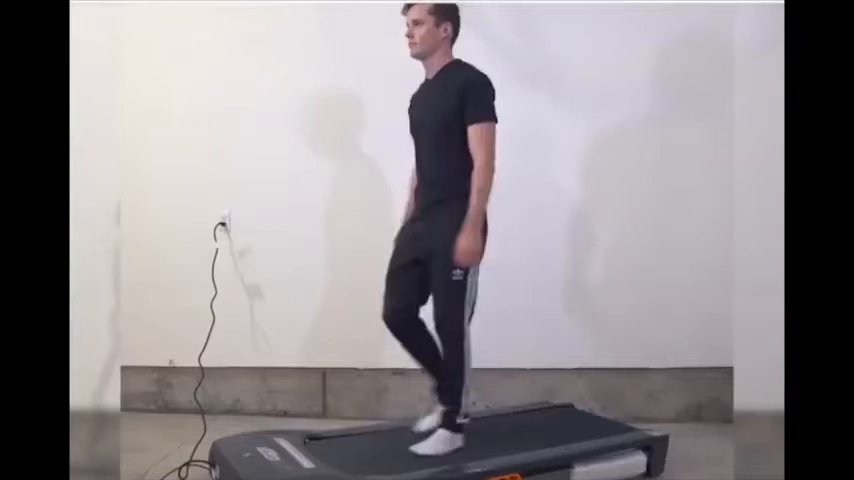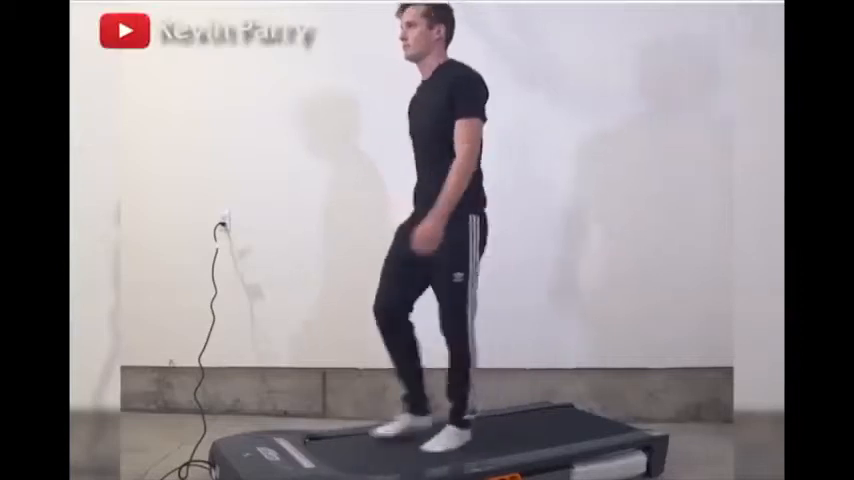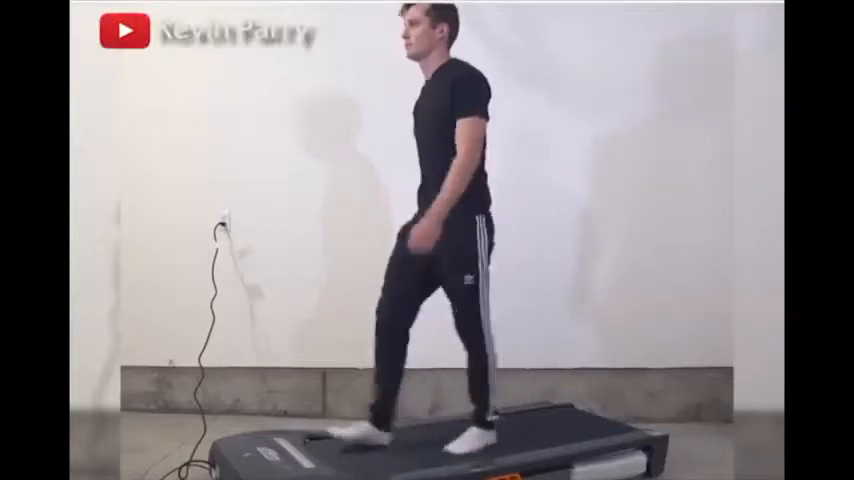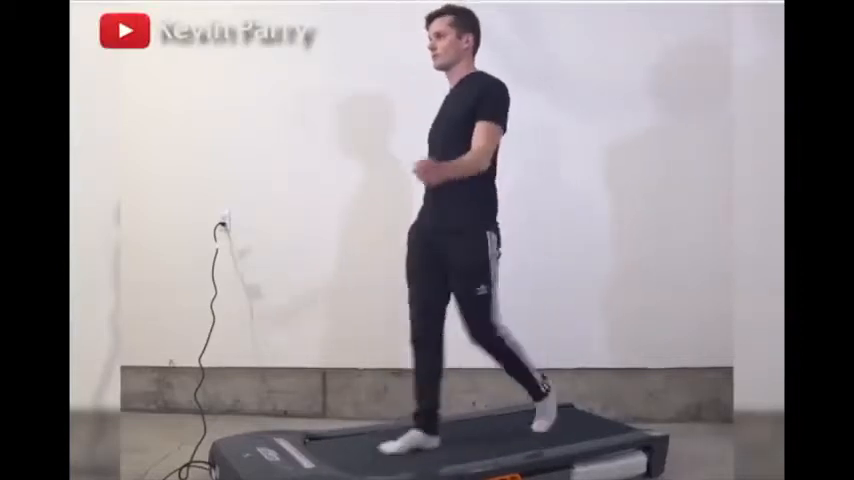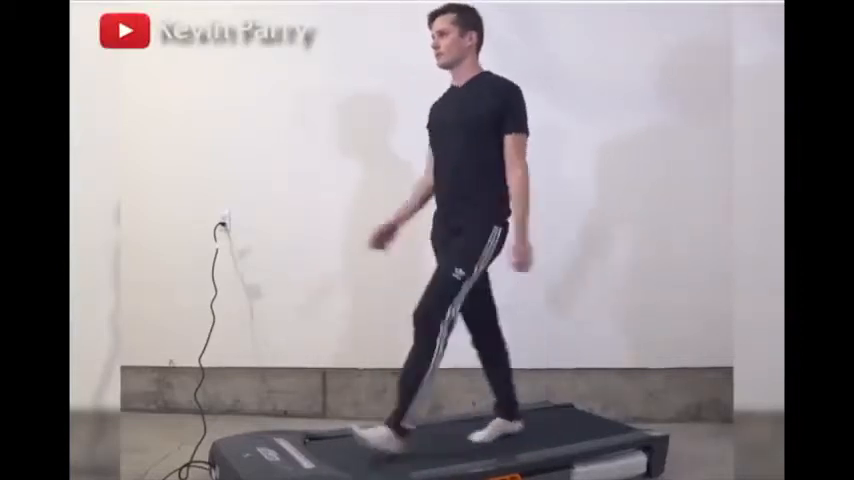
dt=0.7s
person 1, frame 1
left shoulder: (471, 83)
right shoulder: (421, 96)
left elbow: (483, 162)
left wrist: (471, 229)
right wrist: (408, 223)
left hip: (458, 225)
right hip: (425, 225)
left knee: (450, 325)
right knee: (397, 315)
left ankle: (453, 425)
right ankle: (450, 397)
person 1, frame 2
left shoulder: (463, 81)
right shoulder: (419, 97)
left elbow: (466, 157)
left wrist: (438, 219)
right wrist: (423, 218)
left hip: (458, 221)
right hip: (422, 220)
left knee: (455, 324)
right knee: (388, 310)
left ankle: (458, 422)
right ankle: (415, 407)
person 1, frame 3
left shoulder: (466, 80)
right shoulder: (428, 92)
left elbow: (468, 156)
left wrist: (435, 217)
left hip: (462, 223)
right hip: (424, 223)
left knee: (471, 325)
right knee: (389, 316)
left ankle: (483, 423)
right ankle: (378, 422)
person 1, frame 4
left shoulder: (490, 91)
right shoulder: (453, 100)
left elbow: (481, 157)
left wrist: (440, 170)
left hip: (474, 231)
right hip: (431, 230)
left knee: (483, 329)
right knee: (424, 329)
left ankle: (541, 393)
right ankle: (425, 427)
person 1, frame 5
left shoulder: (502, 93)
right shoulder: (440, 106)
left elbow: (516, 168)
left wrist: (522, 236)
right wrist: (397, 220)
left hip: (481, 227)
right hip: (446, 229)
left knee: (430, 317)
right knee: (481, 323)
left ankle: (397, 426)
right ankle: (509, 414)
